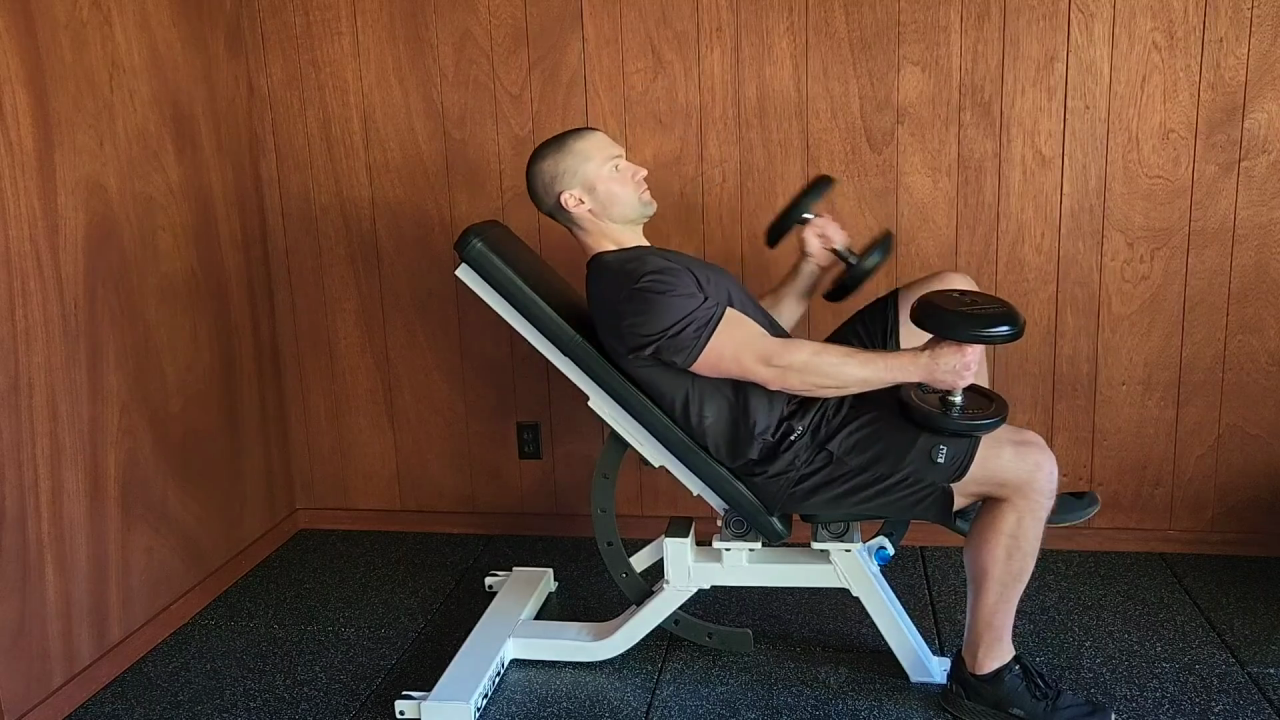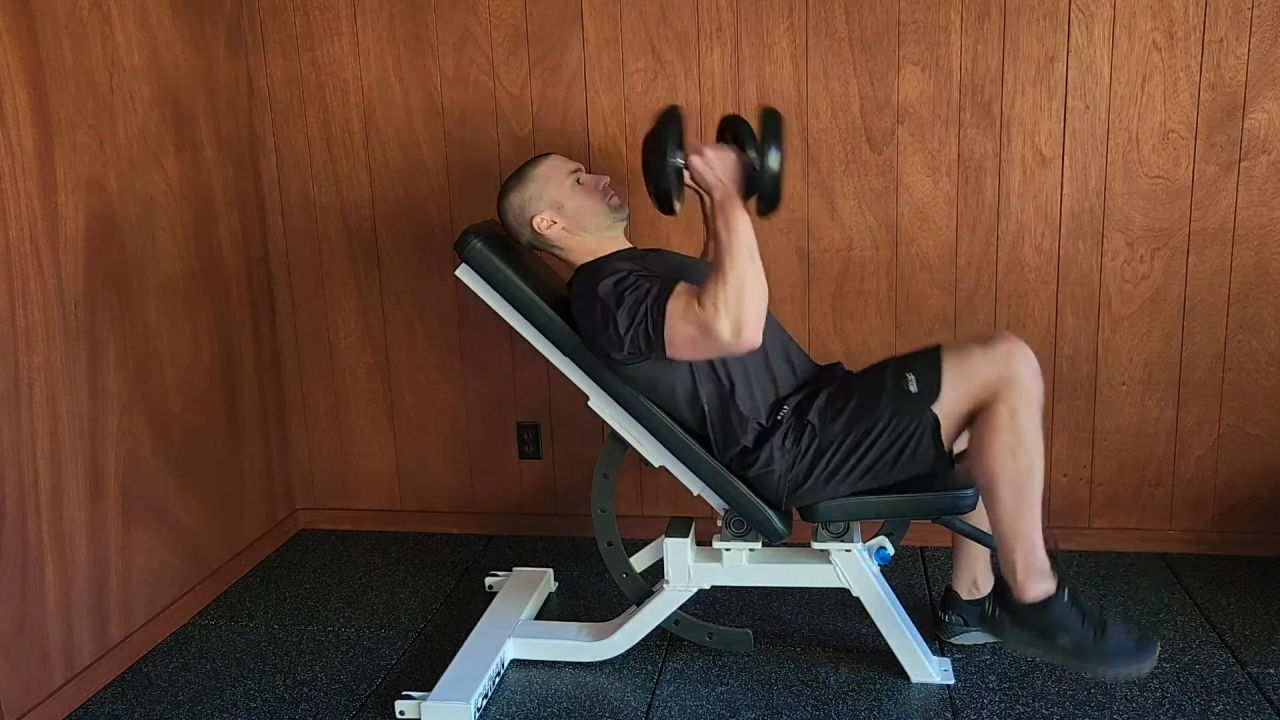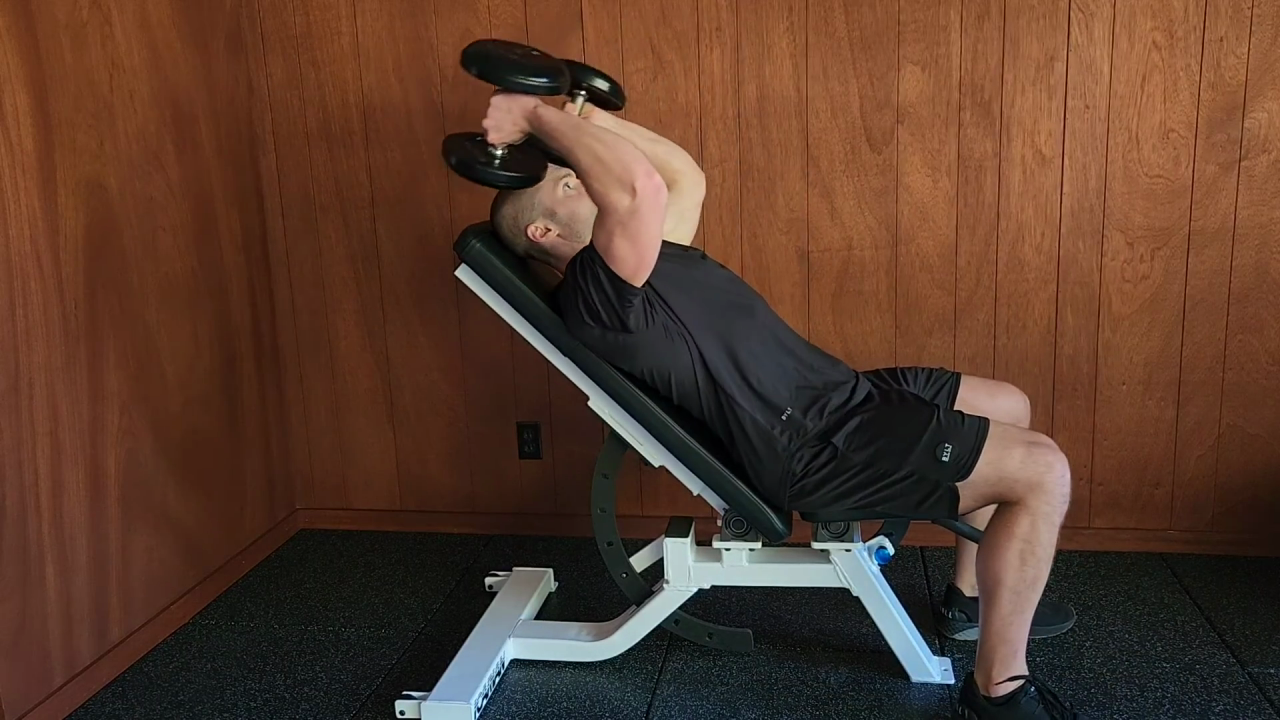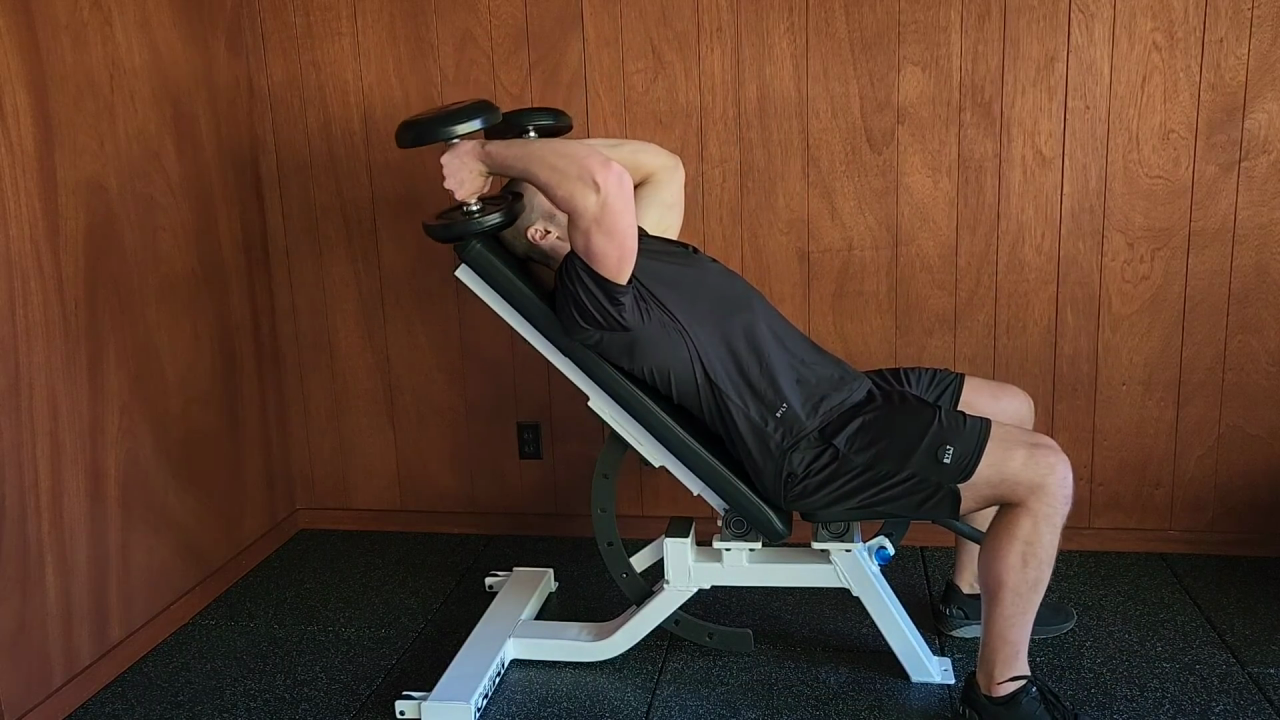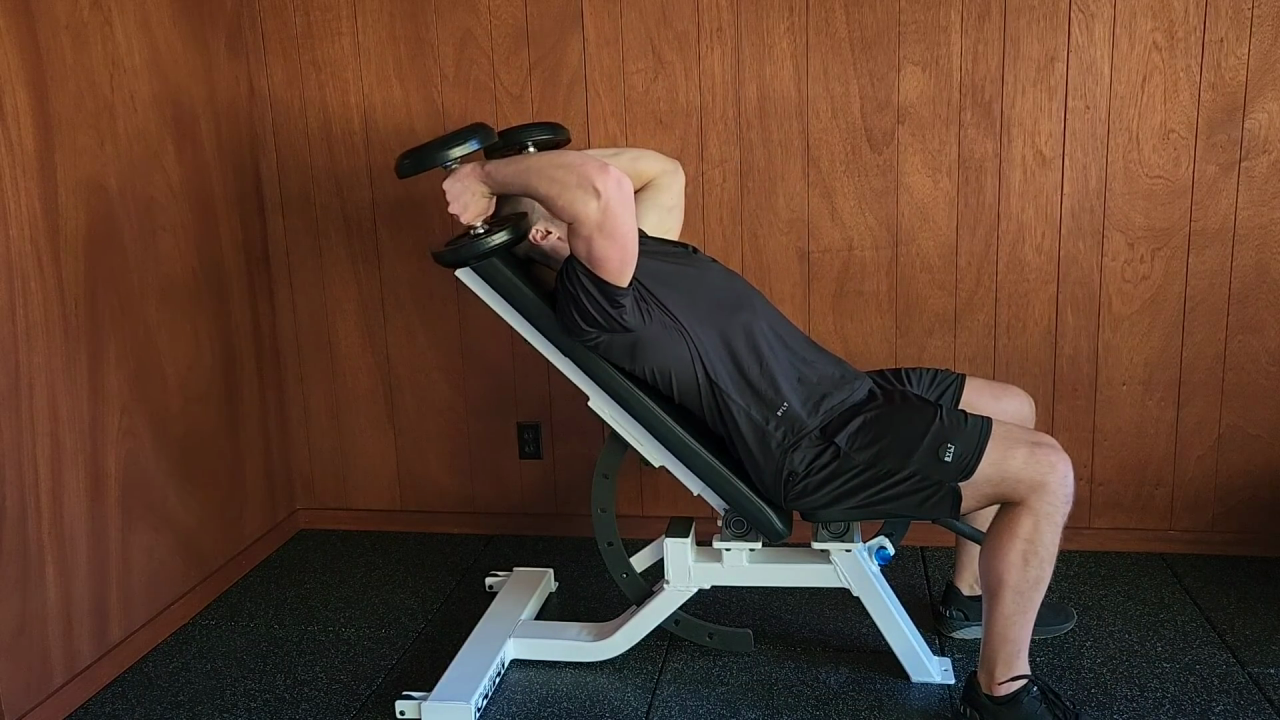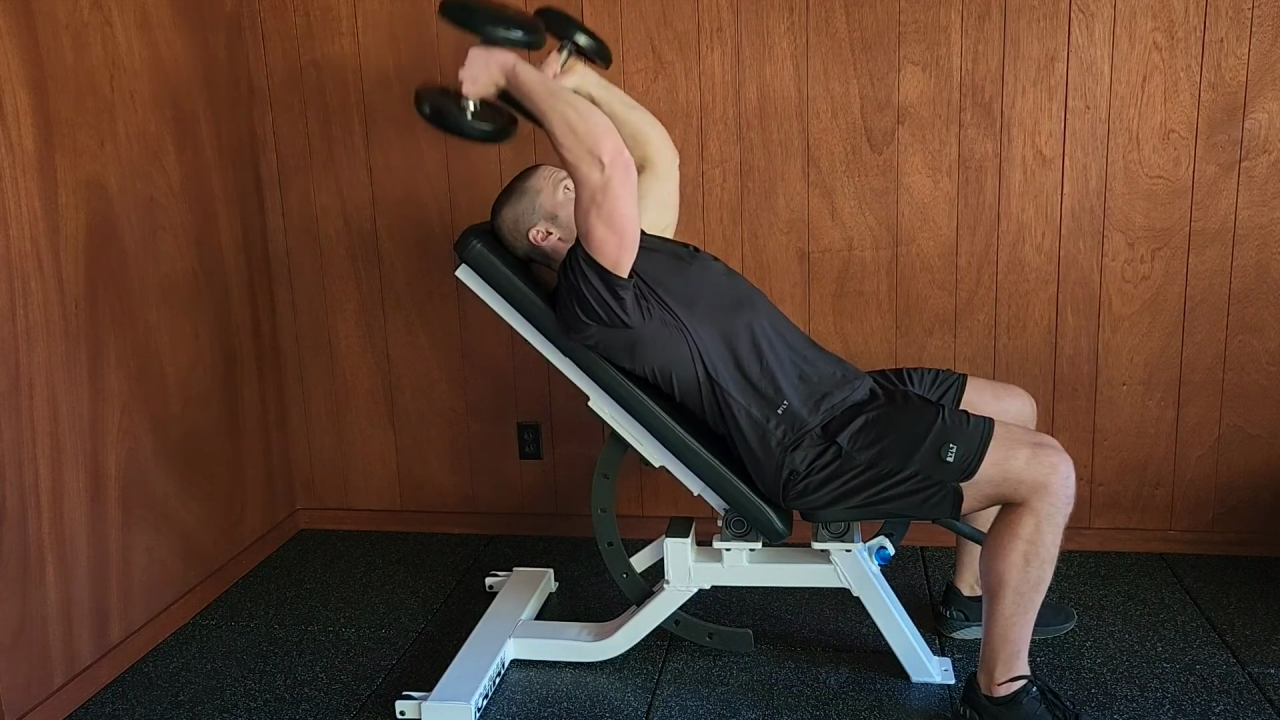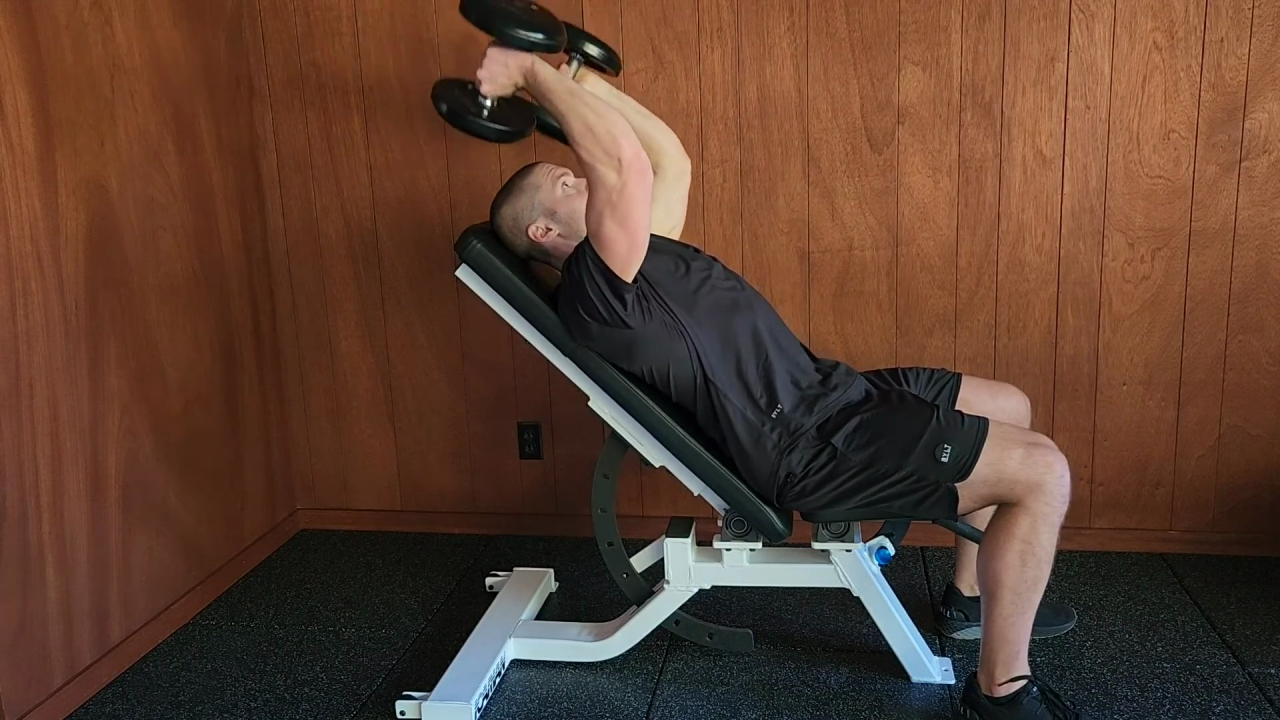
dt=0.7s
person 1, frame 1
left shoulder: (643, 268)
right shoulder: (636, 291)
right elbow: (771, 365)
left wrist: (808, 268)
right wrist: (920, 365)
left hip: (799, 406)
right hip: (793, 450)
left knee: (954, 291)
right knee: (1031, 465)
left ankle: (1009, 516)
right ankle: (984, 672)
person 1, frame 2
left shoulder: (626, 269)
right shoulder: (610, 292)
left elbow: (719, 315)
right elbow: (735, 327)
left wrist: (716, 203)
right wrist: (730, 198)
left hip: (800, 414)
right hip: (790, 446)
left knee: (988, 420)
right knee: (1008, 367)
left ankle: (969, 600)
right ankle: (1034, 598)
person 1, frame 3
left shoulder: (636, 255)
right shoulder: (597, 290)
left elbow: (684, 178)
right elbow: (639, 187)
left wrist: (585, 119)
right wrist: (537, 114)
left hip: (833, 396)
right hip: (813, 445)
left knee: (1010, 406)
right knee: (1042, 471)
left ankle: (970, 596)
person 1, frame 4
left shoulder: (626, 250)
right shoulder: (591, 294)
left elbow: (664, 166)
right elbow: (603, 178)
left wrist: (538, 151)
right wrist: (491, 153)
left hip: (834, 394)
right hip: (814, 445)
left knee: (1011, 409)
right knee: (1043, 472)
left ankle: (970, 594)
person 1, frame 5
left shoulder: (626, 249)
right shoulder: (593, 293)
left elbow: (665, 170)
right elbow: (601, 181)
left wrist: (531, 169)
right wrist: (490, 173)
left hip: (838, 392)
right hip: (816, 442)
left knee: (1014, 408)
right knee: (1045, 471)
left ankle: (970, 596)
person 1, frame 6
left shoulder: (628, 253)
right shoulder: (592, 294)
left elbow: (658, 154)
right elbow: (608, 159)
left wrist: (576, 79)
right wrist: (510, 70)
left hip: (837, 395)
right hip: (818, 446)
left knee: (1015, 409)
right knee: (1045, 473)
left ankle: (971, 594)
person 1, frame 7
left shoulder: (631, 250)
right shoulder: (594, 289)
left elbow: (669, 161)
right elbow: (625, 160)
left wrist: (586, 86)
right wrist: (529, 70)
left hip: (823, 394)
right hip: (809, 445)
left knee: (1010, 406)
right knee: (1041, 471)
left ankle: (970, 595)
